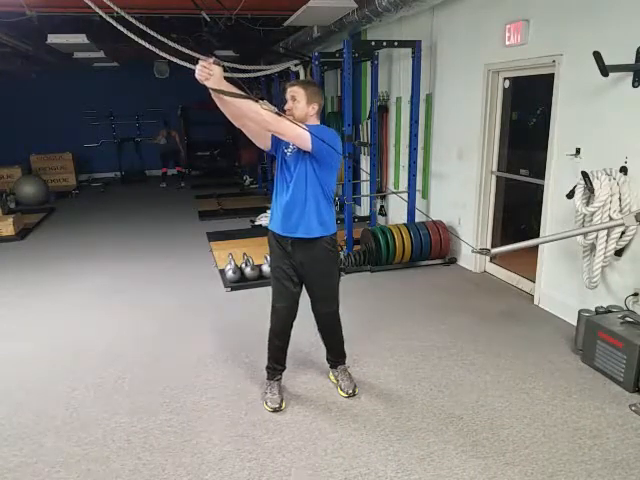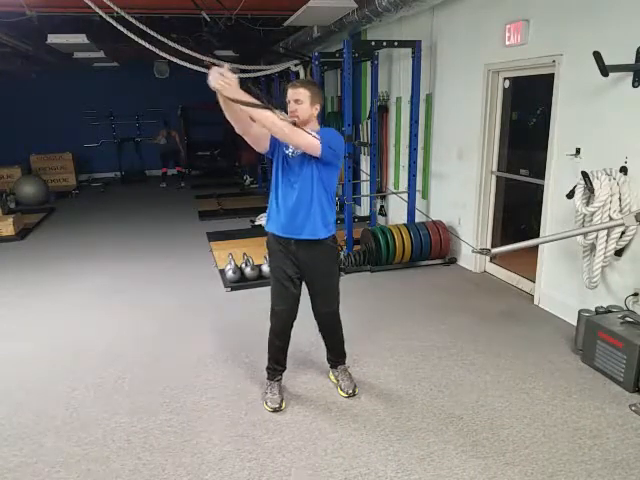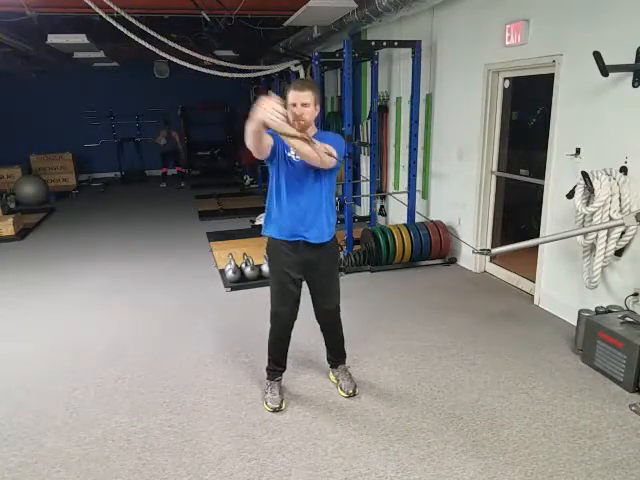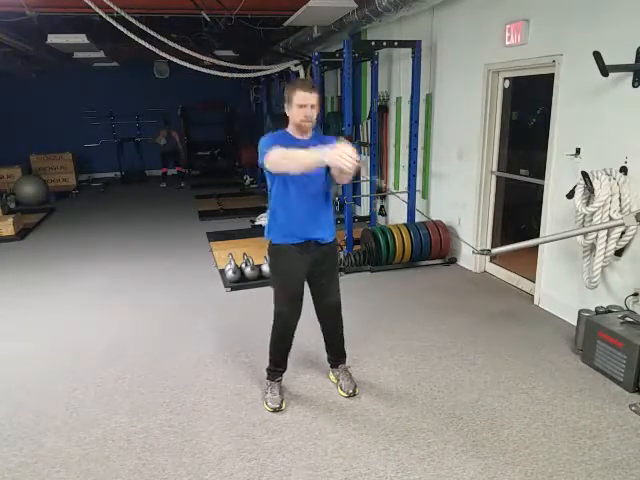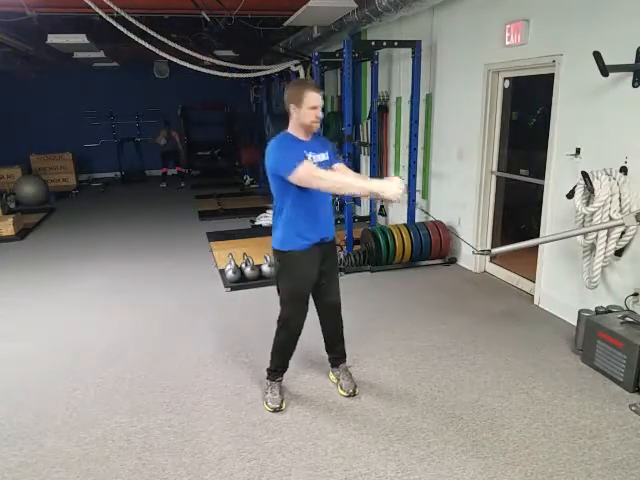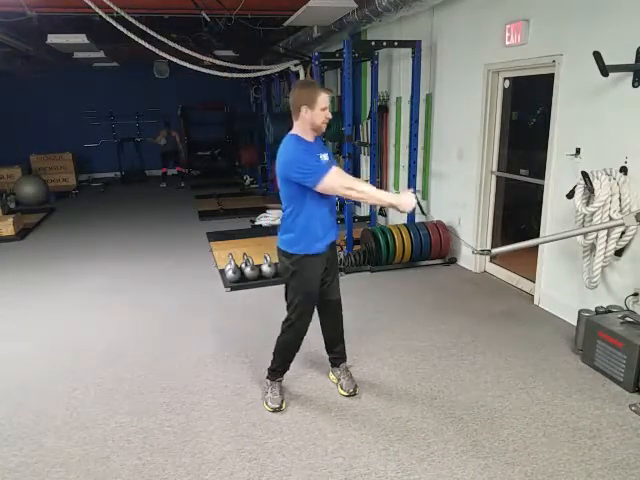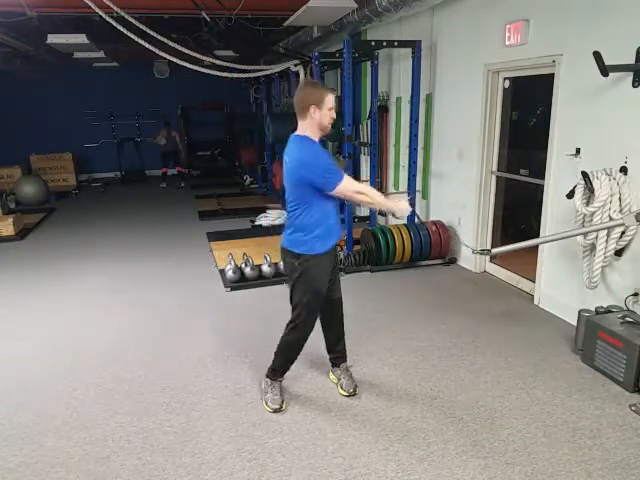
dt=0.2s
person 1, frame 1
left shoulder: (327, 139)
right shoulder: (282, 142)
left elbow: (273, 123)
right elbow: (245, 122)
left wrist: (223, 84)
right wrist: (214, 87)
left hip: (318, 243)
right hip: (282, 240)
left knee: (327, 311)
right knee: (281, 314)
left ankle: (338, 366)
right ankle: (273, 377)
person 1, frame 2
left shoulder: (331, 140)
right shoulder: (279, 143)
left elbow: (291, 134)
right elbow: (245, 128)
left wrist: (240, 95)
right wrist: (224, 94)
left hip: (319, 243)
right hip: (281, 241)
left knee: (327, 311)
right knee: (282, 314)
left ankle: (338, 366)
right ankle: (274, 377)
person 1, frame 3
left shoulder: (332, 142)
right shoulder: (276, 143)
left elbow: (318, 158)
right elbow: (255, 144)
left wrist: (283, 127)
right wrist: (258, 119)
left hip: (322, 244)
right hip: (283, 244)
left knee: (328, 311)
right knee: (282, 316)
left ankle: (338, 366)
right ankle: (274, 378)
person 1, frame 4
left shoulder: (331, 143)
right shoulder: (274, 142)
left elbow: (343, 176)
right elbow: (283, 162)
left wrist: (343, 163)
right wrist: (325, 155)
left hip: (324, 243)
right hip: (286, 246)
left knee: (330, 309)
right knee: (286, 316)
left ankle: (338, 366)
right ankle: (274, 378)
person 1, frame 5
left shoulder: (323, 145)
right shoulder: (279, 148)
left elbow: (345, 177)
right elbow: (320, 180)
left wrist: (379, 187)
right wrist: (377, 185)
left hip: (325, 243)
right hip: (294, 249)
left knee: (331, 310)
right knee: (292, 317)
left ankle: (338, 366)
right ankle: (274, 378)
person 1, frame 6
left shoulder: (317, 145)
right shoulder: (294, 153)
left elbow: (344, 178)
right elbow: (344, 189)
left wrist: (390, 197)
right wrist: (394, 199)
left hip: (325, 245)
right hip: (301, 252)
left knee: (331, 309)
right knee: (298, 318)
left ankle: (338, 365)
right ankle: (274, 378)
person 1, frame 7
left shoulder: (306, 146)
right shoulder: (307, 154)
left elbow: (344, 187)
right elbow: (354, 192)
left wrist: (385, 202)
right wrist: (393, 206)
left hip: (323, 246)
right hip: (306, 253)
left knee: (332, 308)
right knee: (303, 317)
left ankle: (339, 365)
right ankle: (273, 378)
